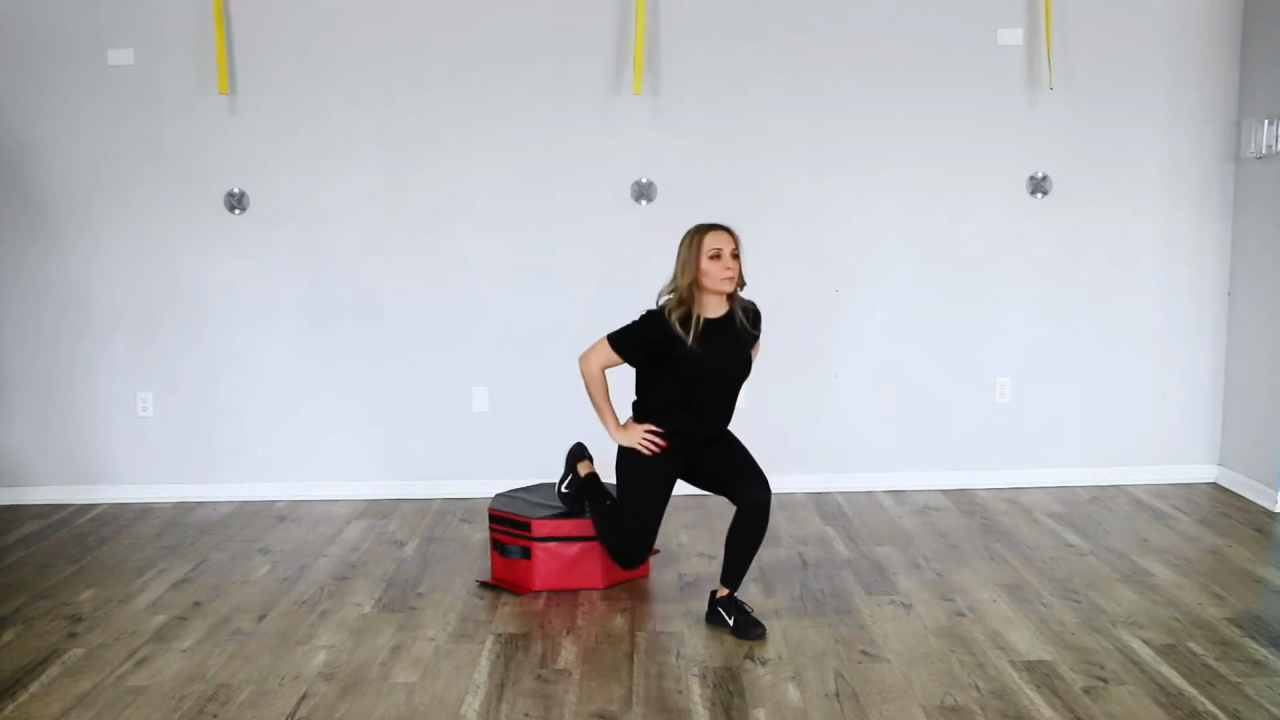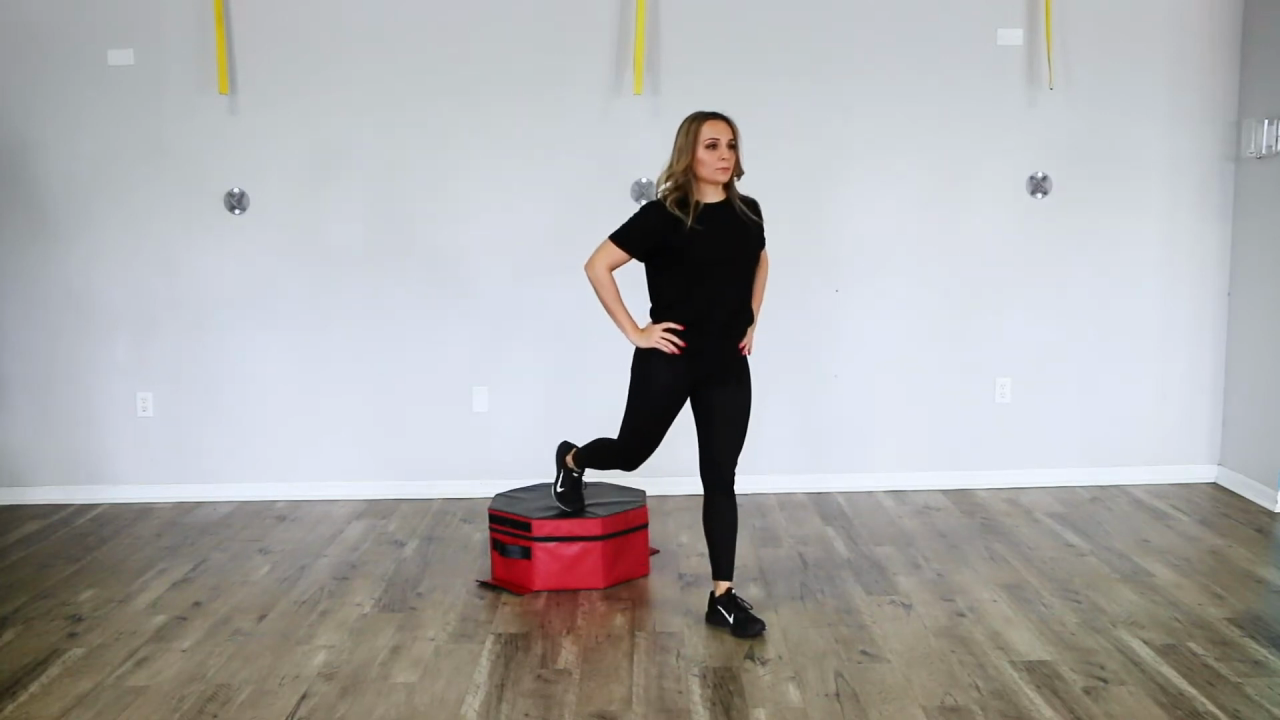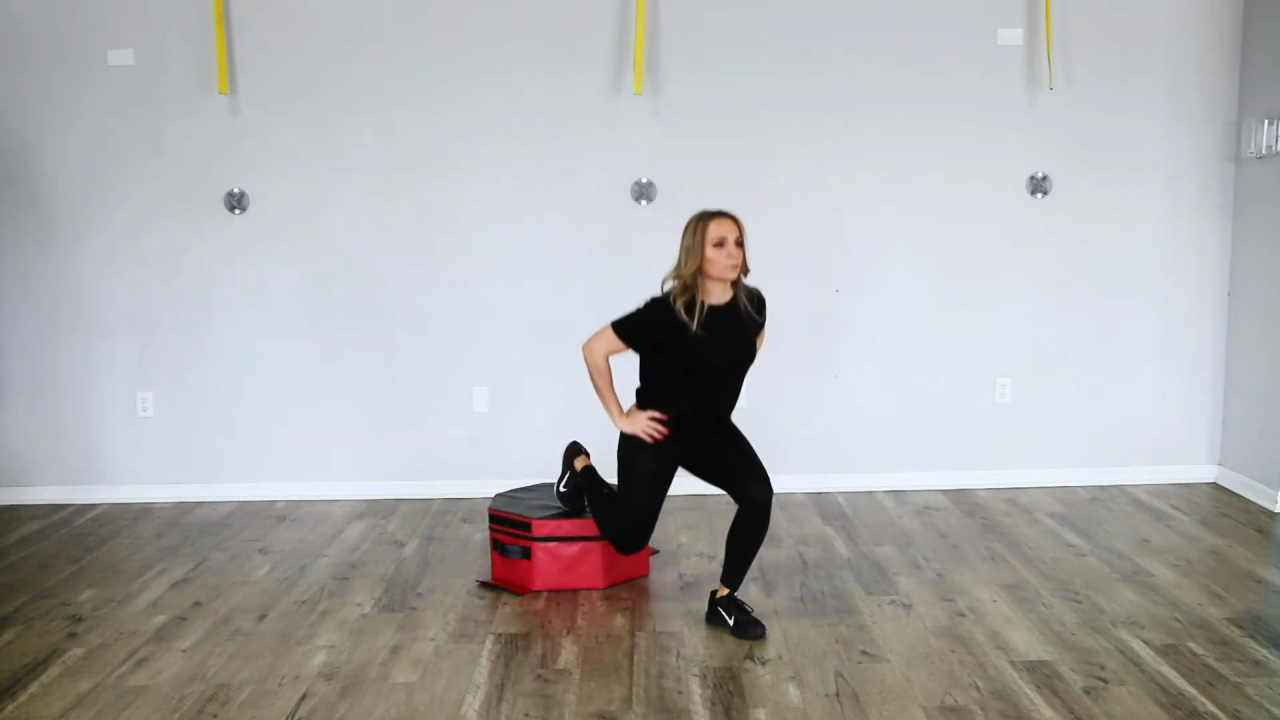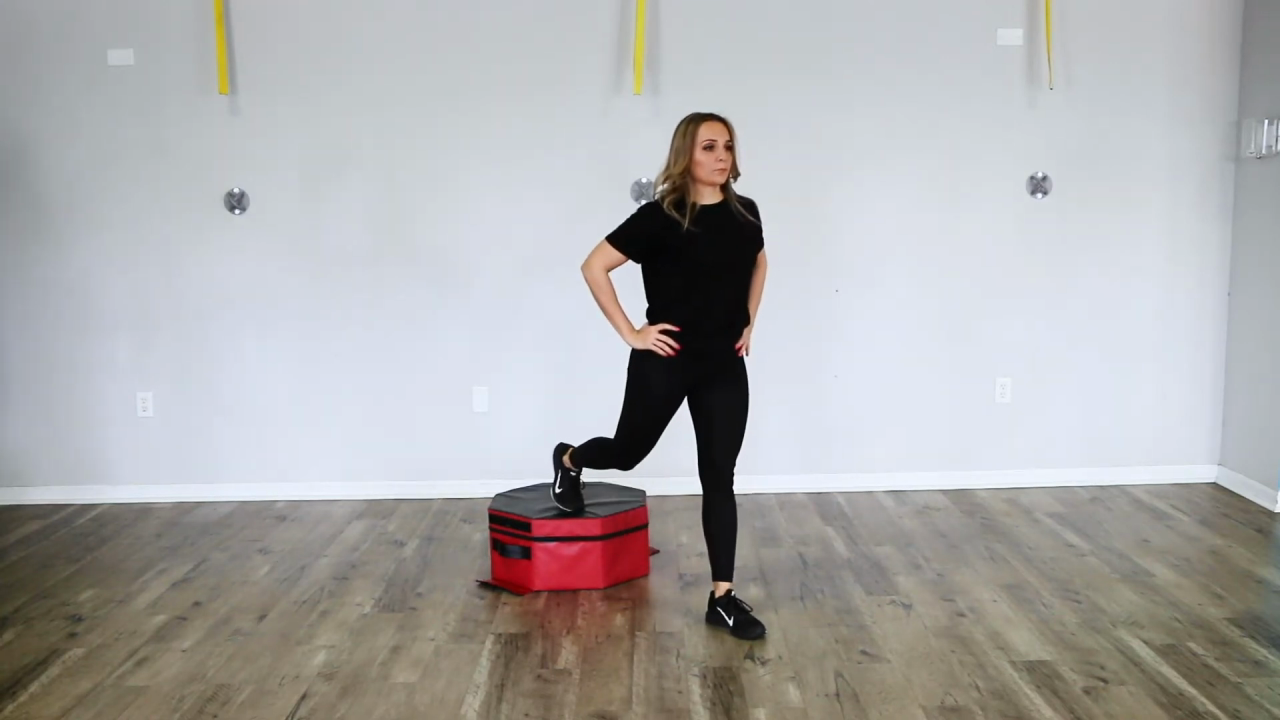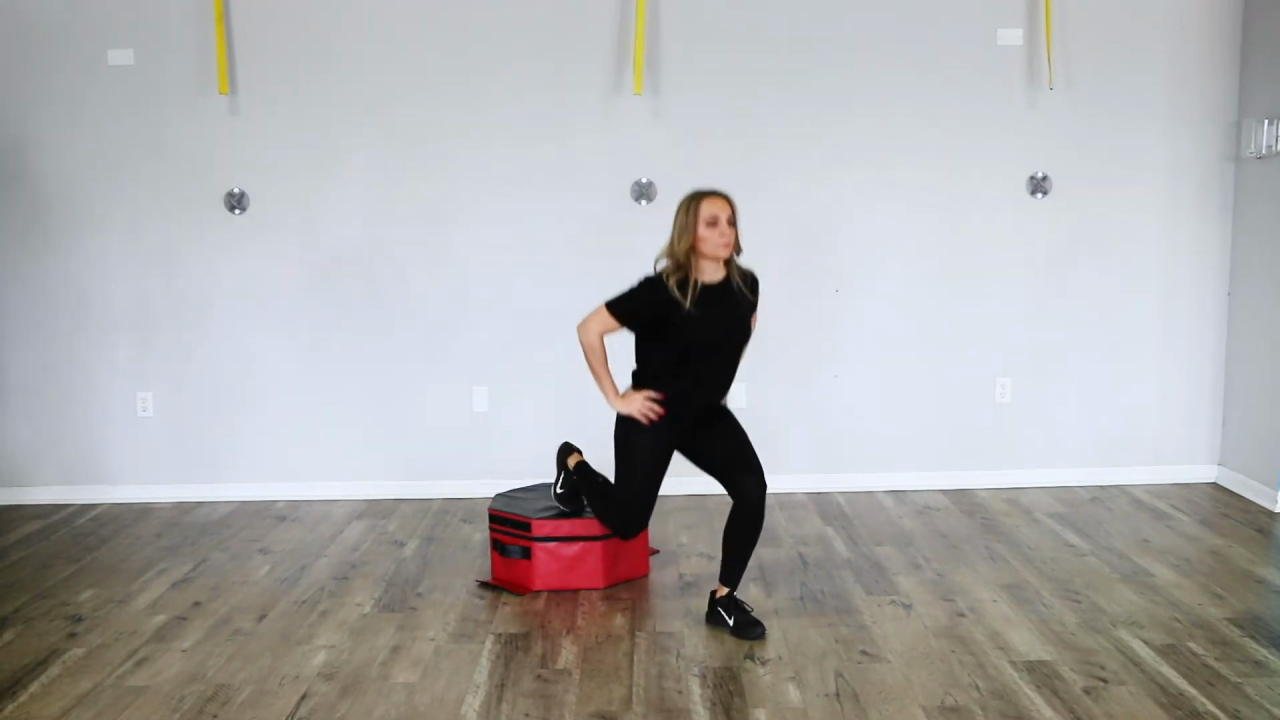
dt=1s
person 1, frame 1
left shoulder: (748, 317)
right shoulder: (664, 325)
right elbow: (591, 362)
right wrist: (616, 428)
left hip: (709, 441)
right hip: (655, 445)
left knee: (757, 497)
right knee: (630, 552)
left ankle: (724, 600)
right ankle: (582, 468)
person 1, frame 2
left shoulder: (747, 212)
right shoulder: (664, 215)
right elbow: (597, 266)
left wrist: (752, 322)
right wrist: (634, 332)
left hip: (727, 364)
right hip: (669, 360)
left knee: (720, 478)
right knee: (632, 452)
left ankle: (723, 597)
right ankle: (571, 461)
person 1, frame 3
left shoulder: (752, 305)
right shoulder: (668, 313)
right elbow: (595, 349)
right wrist: (619, 417)
left hip: (712, 431)
right hip: (657, 435)
left knee: (758, 496)
right knee: (628, 539)
left ankle: (725, 600)
right ankle: (579, 465)
person 1, frame 4
left shoulder: (744, 213)
right shoulder: (660, 217)
left elbow: (758, 264)
right elbow: (594, 267)
left wrist: (748, 322)
right wrist: (630, 333)
left hip: (724, 365)
right hip: (666, 361)
left knee: (719, 478)
right knee: (629, 452)
left ankle: (723, 598)
right ankle: (568, 461)
person 1, frame 5
left shoulder: (745, 286)
right shoulder: (662, 292)
right elbow: (590, 329)
right wrist: (615, 398)
left hip: (707, 415)
right hip: (653, 418)
left knee: (752, 490)
right knee: (627, 523)
left ankle: (724, 599)
right ankle: (573, 464)
